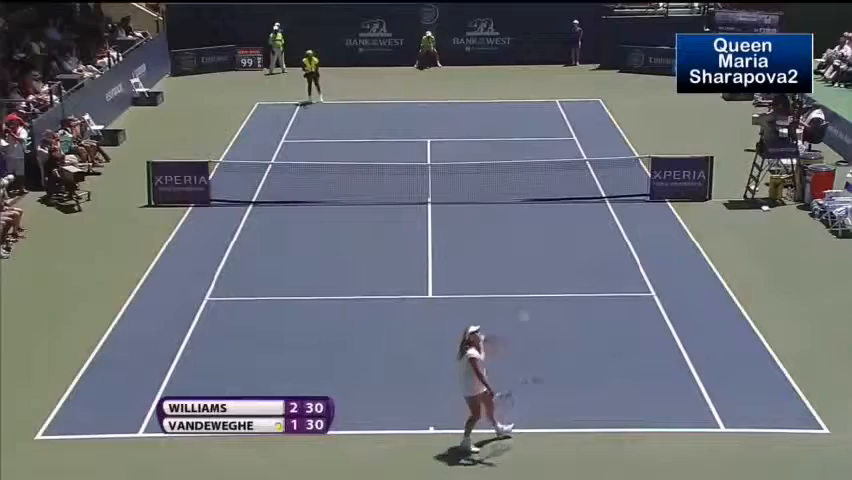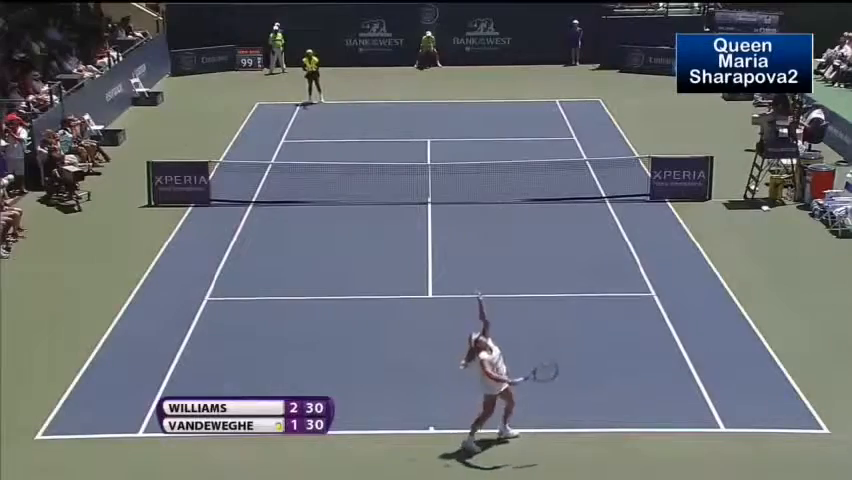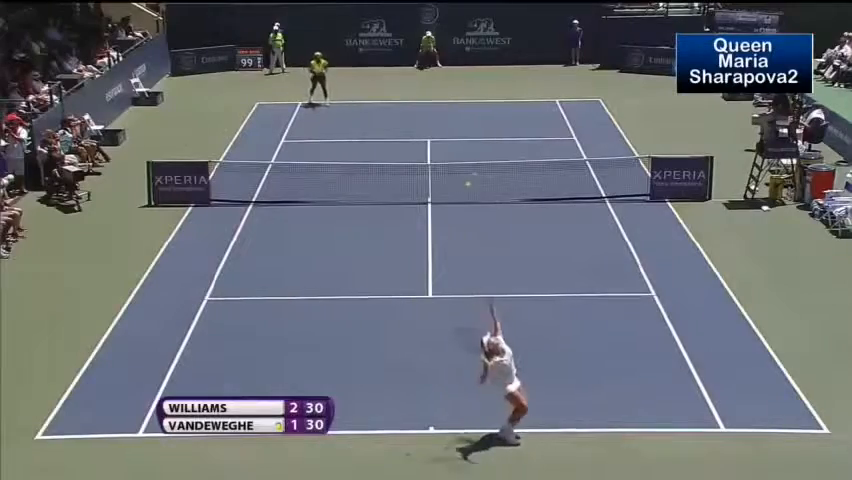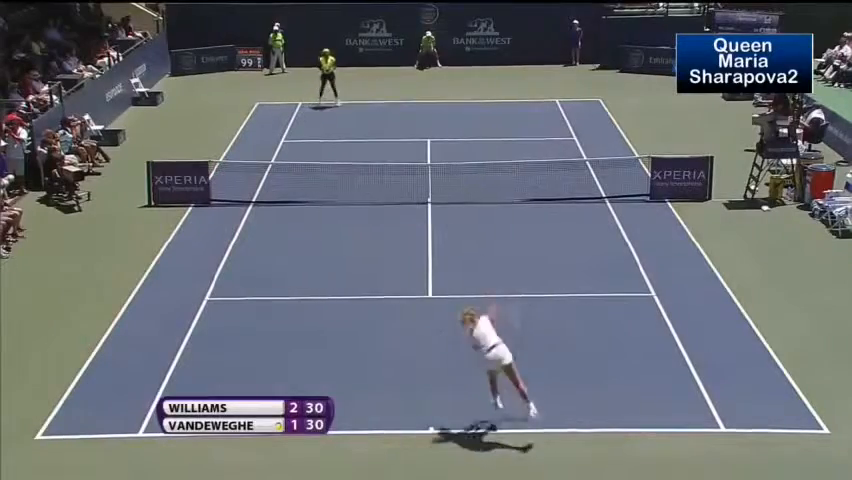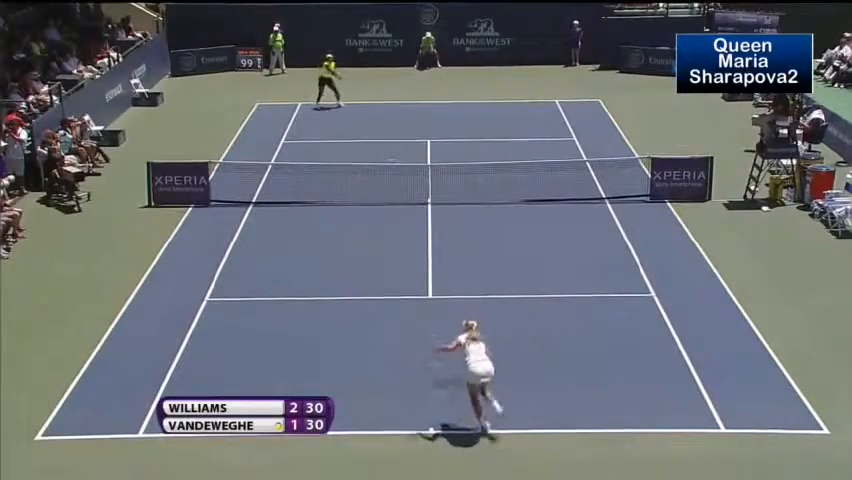
dt=0.4s
person 1, frame 1
left shoulder: (480, 343)
right shoulder: (471, 353)
right elbow: (479, 374)
right wrist: (490, 389)
left hip: (481, 386)
right hip: (472, 388)
left knee: (490, 406)
right knee: (476, 415)
left ankle: (498, 428)
right ankle: (465, 442)
person 1, frame 2
left shoulder: (487, 340)
right shoulder: (482, 357)
left elbow: (486, 322)
right elbow: (489, 375)
left wrist: (481, 304)
right wrist: (508, 380)
left hip: (503, 382)
right hip: (492, 387)
left knee: (511, 404)
right knee: (486, 414)
left ankle: (504, 429)
right ankle: (468, 441)
person 1, frame 3
left shoulder: (499, 341)
right shoulder: (492, 361)
left elbow: (496, 326)
right elbow: (483, 378)
left wrist: (492, 307)
right wrist: (486, 365)
left hip: (513, 381)
right hip: (507, 385)
left knee: (521, 407)
right knee: (523, 408)
left ankle: (508, 429)
right ankle: (506, 432)
person 1, frame 4
left shoulder: (469, 330)
right shoulder: (484, 319)
right elbow: (492, 317)
left hip: (490, 357)
right hip: (501, 351)
left knee: (492, 378)
right knee: (518, 383)
left ankle: (496, 401)
right ankle: (530, 407)
person 1, frame 5
left shoulder: (462, 339)
right shoulder: (481, 341)
left elbow: (451, 348)
right elbow: (488, 355)
left wrist: (438, 348)
left hip: (474, 371)
right hip: (488, 368)
left knee: (474, 398)
right knee: (483, 389)
left ankle: (484, 425)
right ankle: (494, 404)
